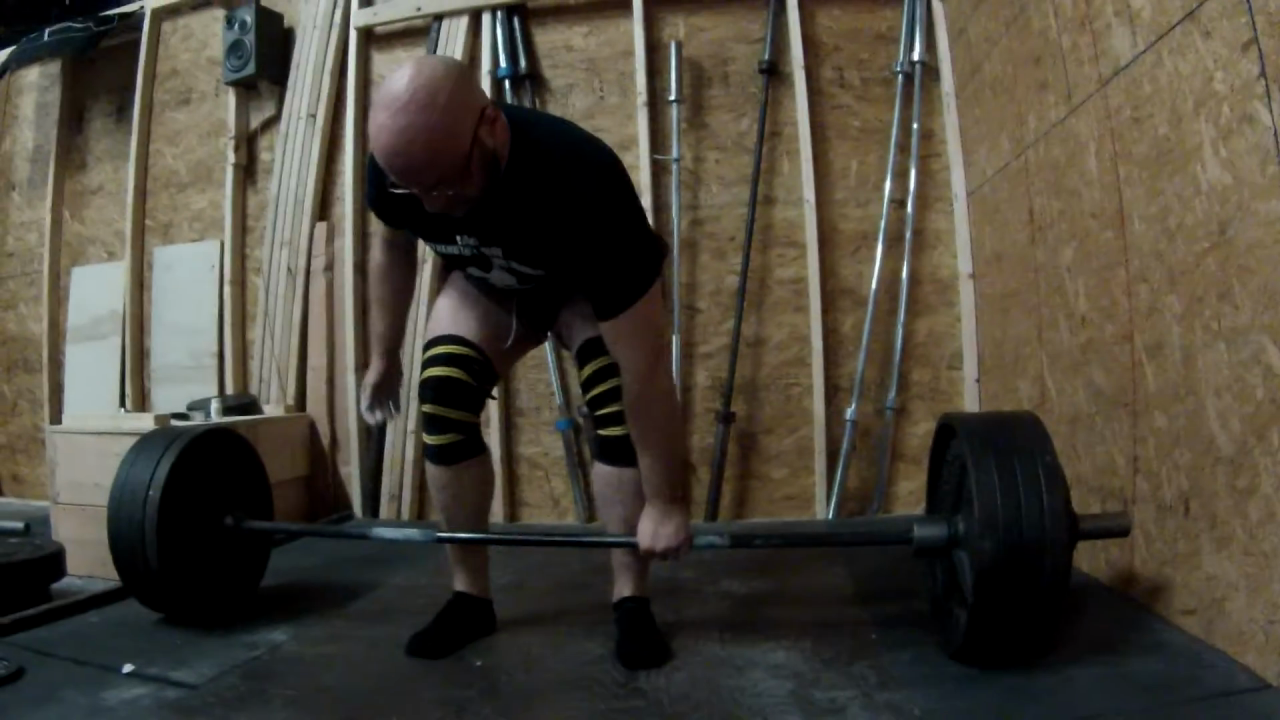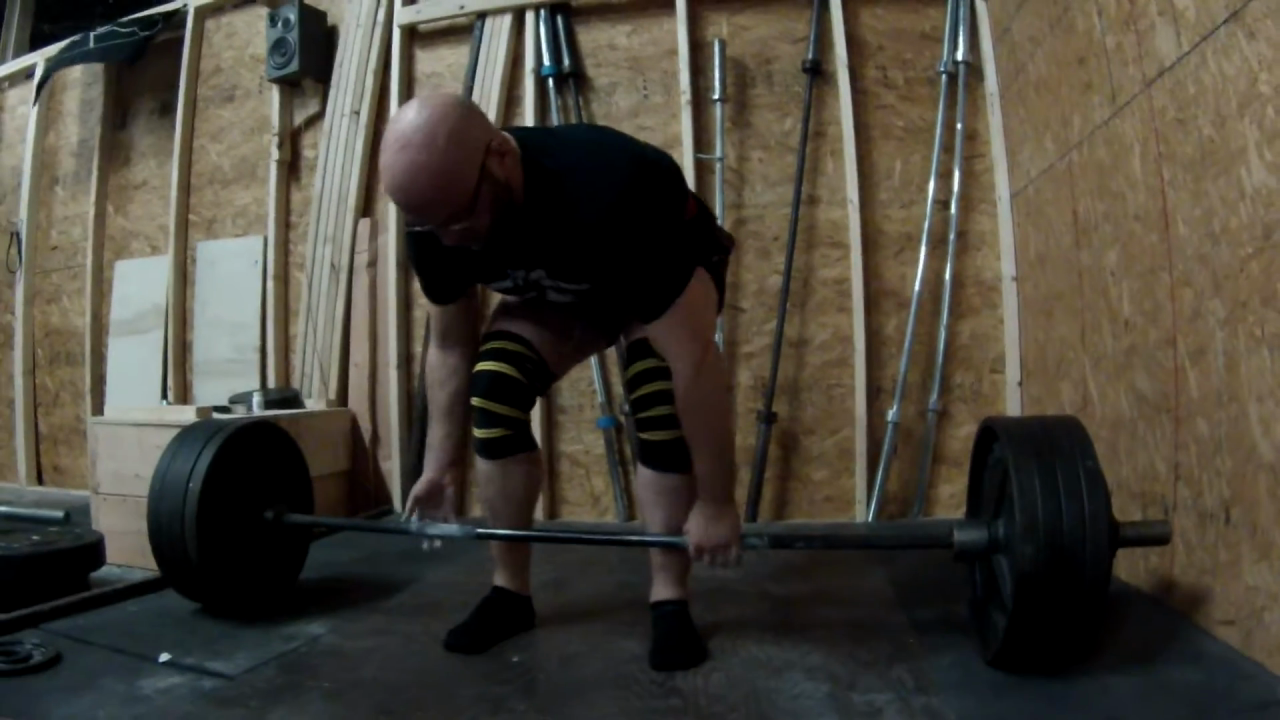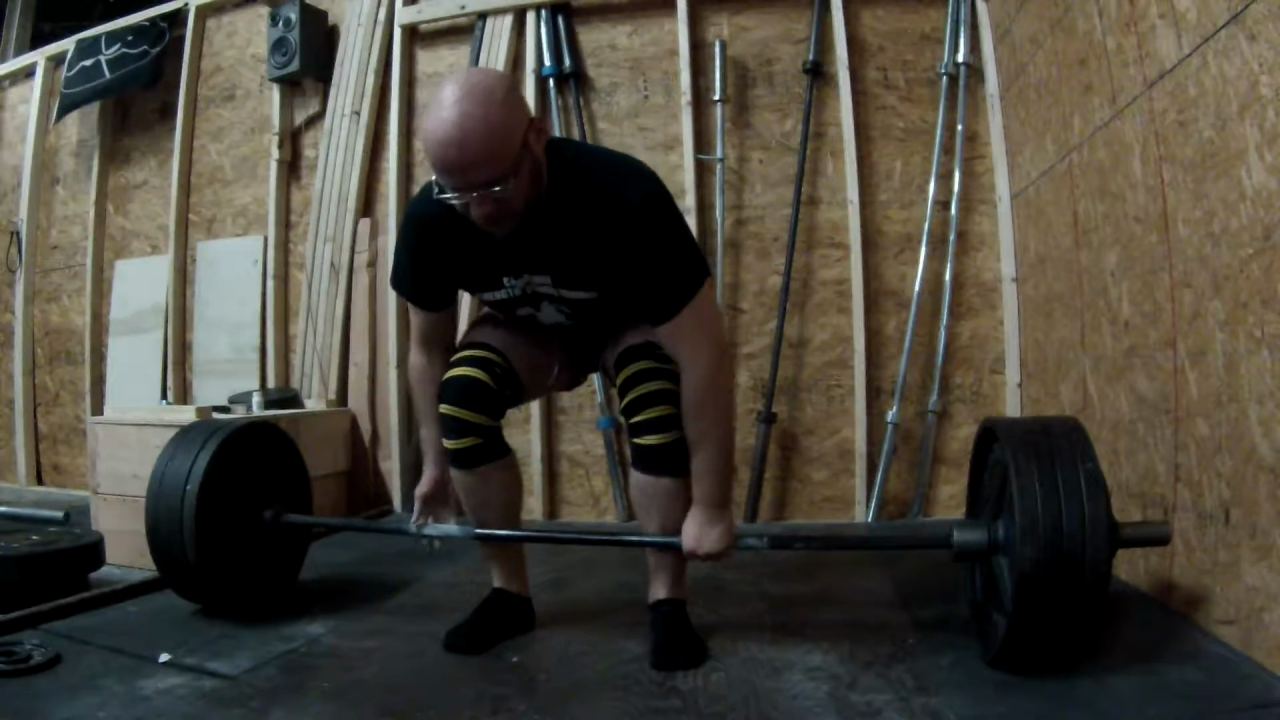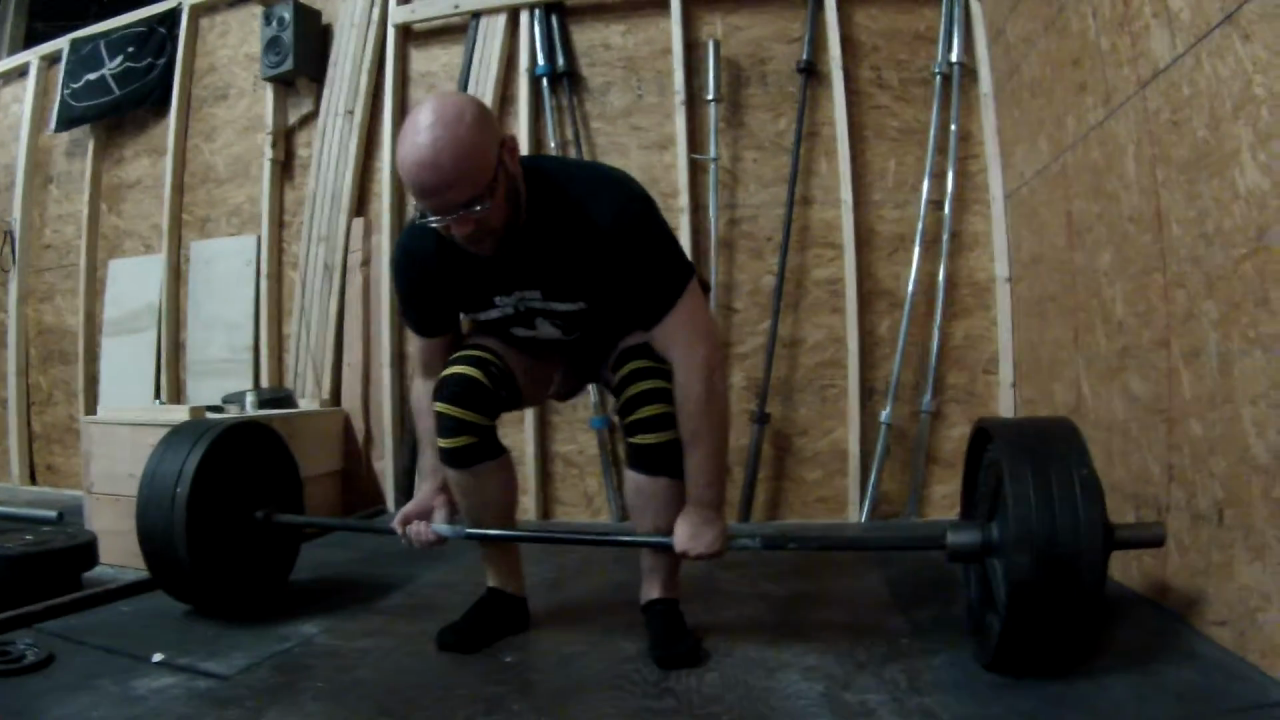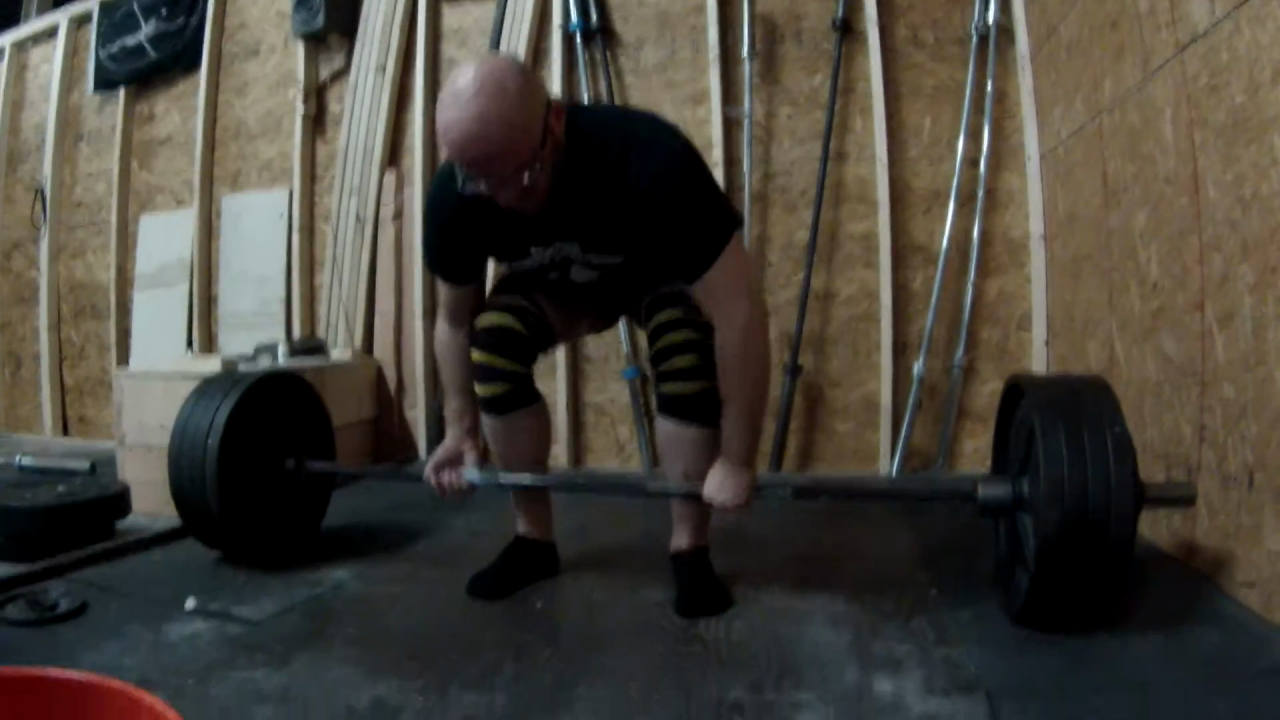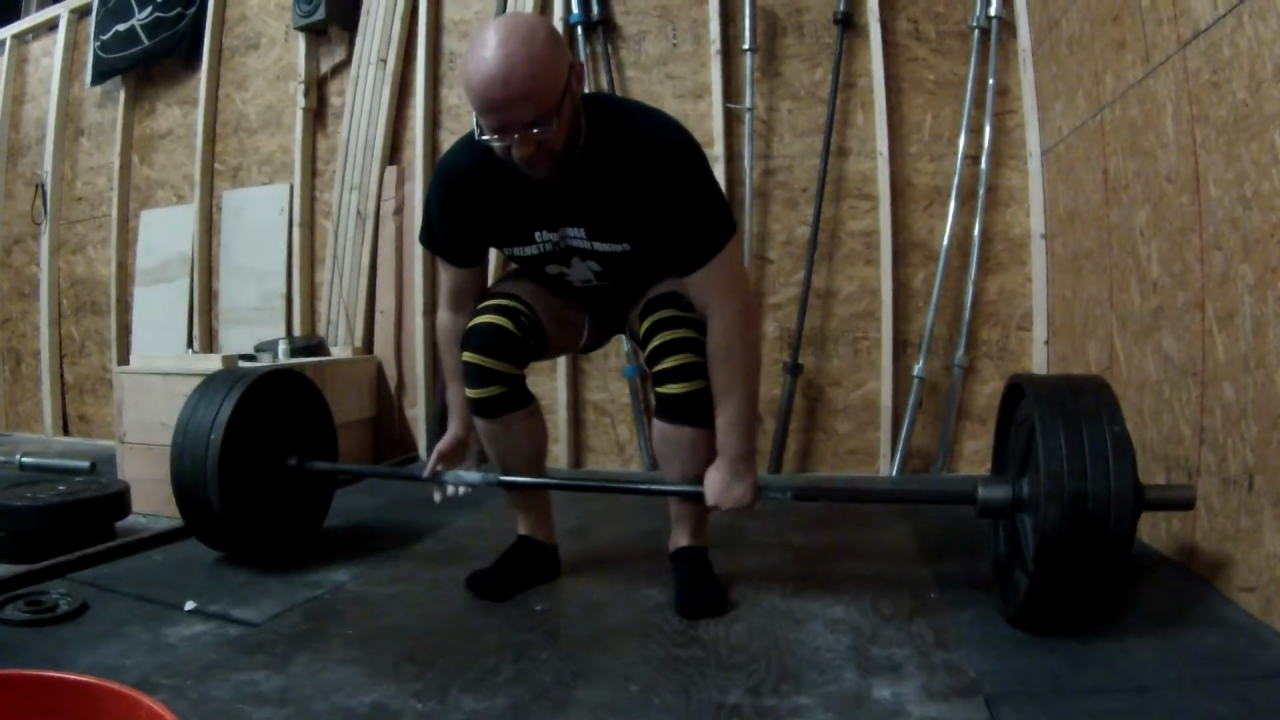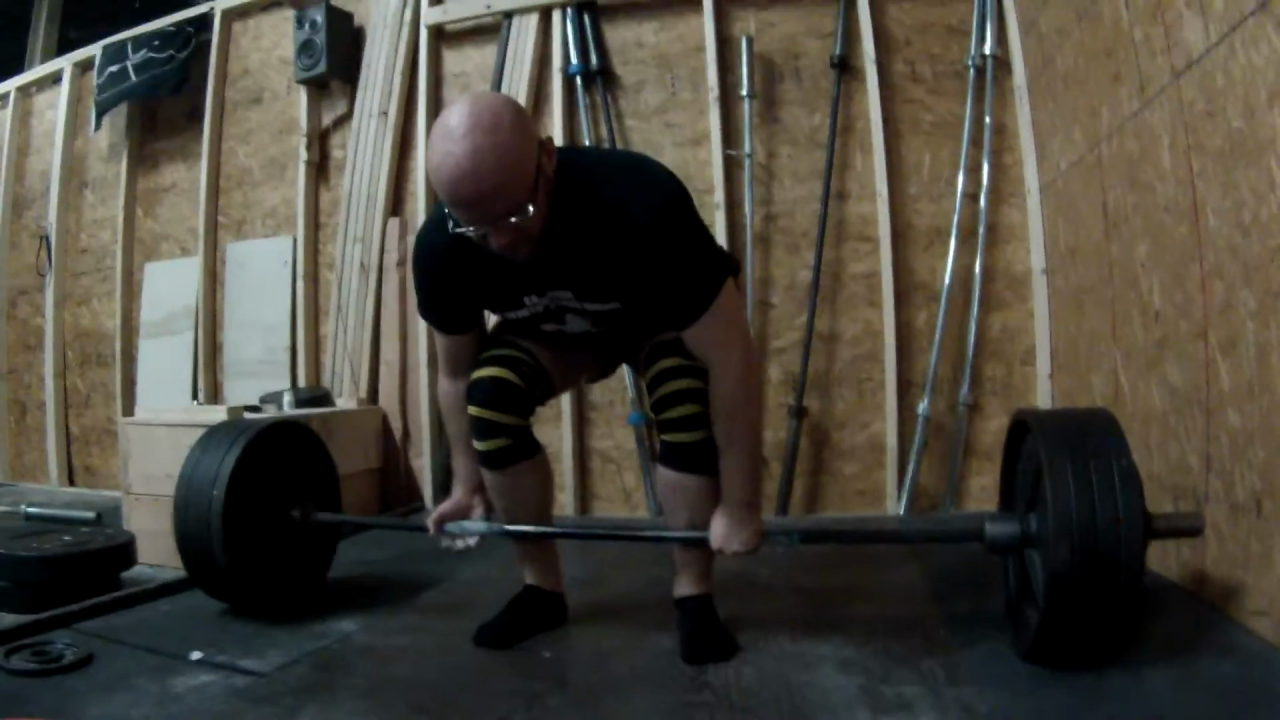
dt=0.7s
person 1, frame 1
left shoulder: (581, 186)
right shoulder: (396, 170)
left elbow: (646, 361)
right elbow: (392, 250)
left wrist: (666, 504)
right wrist: (384, 355)
left hip: (587, 285)
right hip: (484, 284)
left knee: (618, 404)
right knee: (441, 405)
left ankle: (631, 601)
right ankle: (470, 595)
person 1, frame 2
left shoulder: (607, 194)
right shoulder: (436, 213)
left elbow: (695, 360)
right elbow: (449, 346)
left wrist: (715, 502)
right wrist: (442, 465)
left hip: (672, 264)
right hip: (552, 290)
left knee: (661, 404)
right knee: (493, 393)
left ankle: (668, 601)
right ankle: (510, 591)
person 1, frame 3
left shoulder: (624, 199)
right shoulder: (428, 222)
left elbow: (706, 358)
right elbow: (428, 349)
left wrist: (710, 507)
right wrist: (436, 464)
left hip: (630, 321)
right hip: (530, 329)
left knee: (659, 403)
right knee: (461, 399)
left ankle: (667, 599)
right ankle: (510, 592)
person 1, frame 4
left shoulder: (606, 210)
right shoulder: (420, 251)
left elbow: (699, 359)
right elbow: (428, 375)
left wrist: (703, 508)
right wrist: (431, 486)
left hip: (625, 333)
right hip: (524, 346)
left knee: (657, 403)
right knee: (456, 400)
left ankle: (660, 599)
right ankle: (504, 591)
person 1, frame 5
left shoulder: (649, 164)
right shoulder: (453, 198)
left elbow: (740, 314)
right elbow: (455, 320)
left wrist: (736, 460)
right wrist: (459, 431)
left hip: (660, 272)
right hip: (559, 282)
left knee: (687, 360)
right knee: (492, 347)
left ankle: (689, 548)
right ankle: (534, 538)
person 1, frame 6
left shoulder: (656, 152)
right shoulder: (461, 176)
left elbow: (728, 308)
right elbow: (455, 306)
left wrist: (734, 459)
right wrist: (460, 421)
left hip: (656, 281)
right hip: (558, 290)
left knee: (683, 350)
right knee: (484, 344)
left ankle: (688, 546)
right ankle: (535, 539)
person 1, frame 7
left shoulder: (642, 207)
right shoulder: (441, 248)
left elbow: (731, 361)
right elbow: (455, 374)
left wrist: (739, 506)
right wrist: (467, 484)
left hip: (661, 316)
right hip: (556, 329)
left knee: (687, 400)
right knee: (489, 395)
left ankle: (692, 594)
right ankle: (542, 588)
